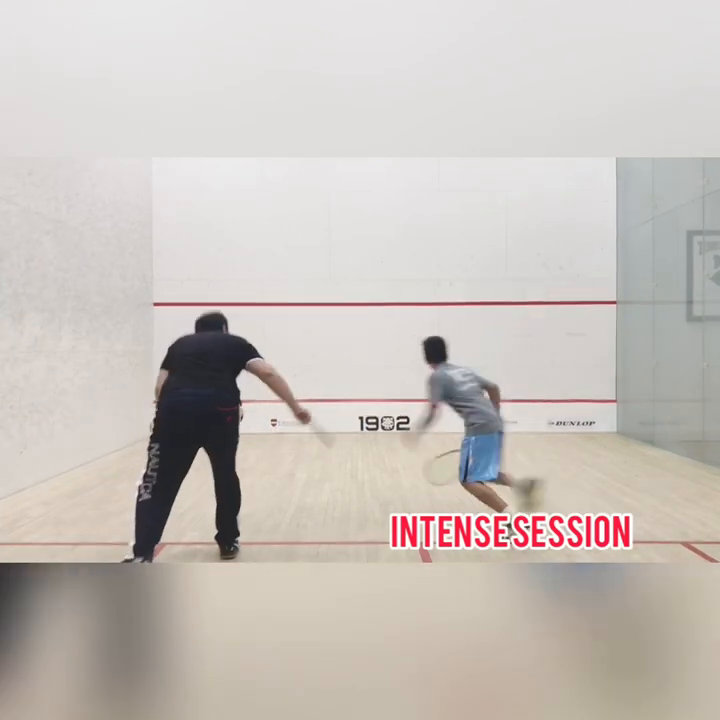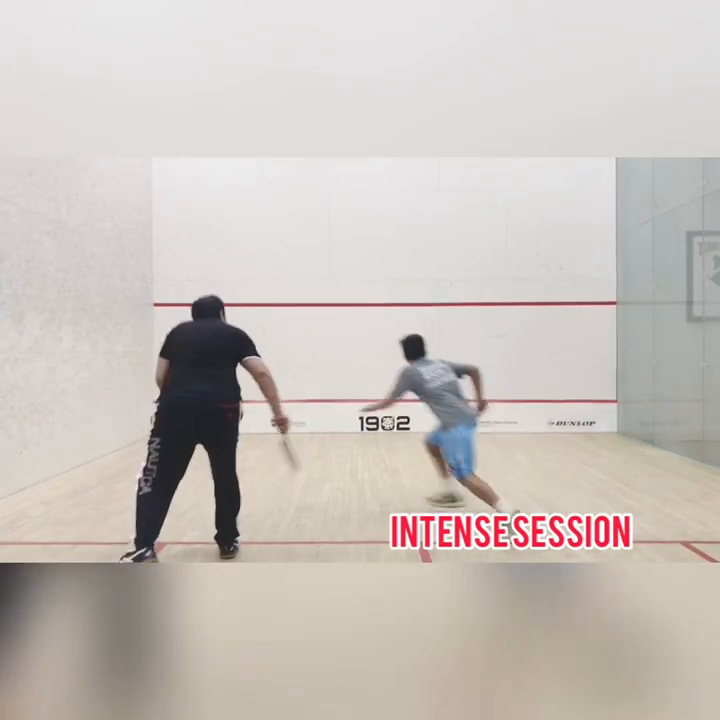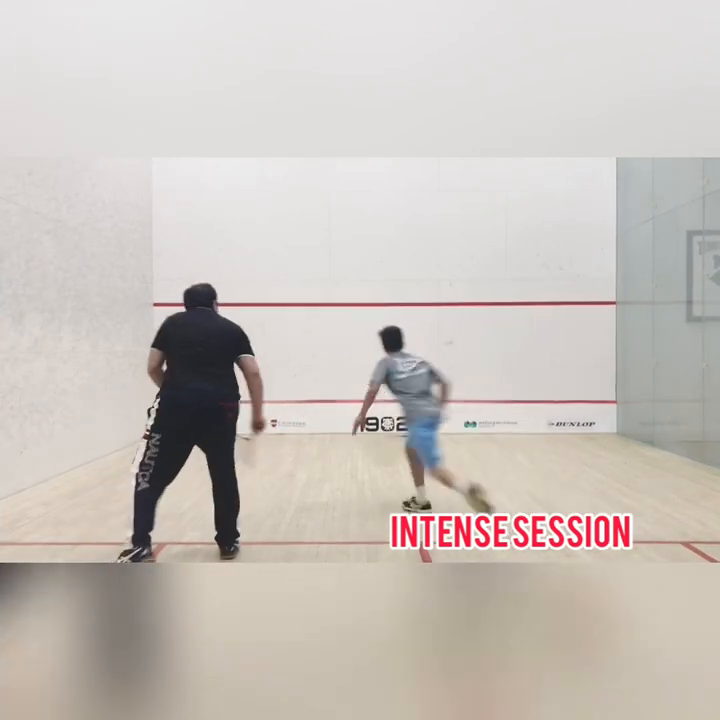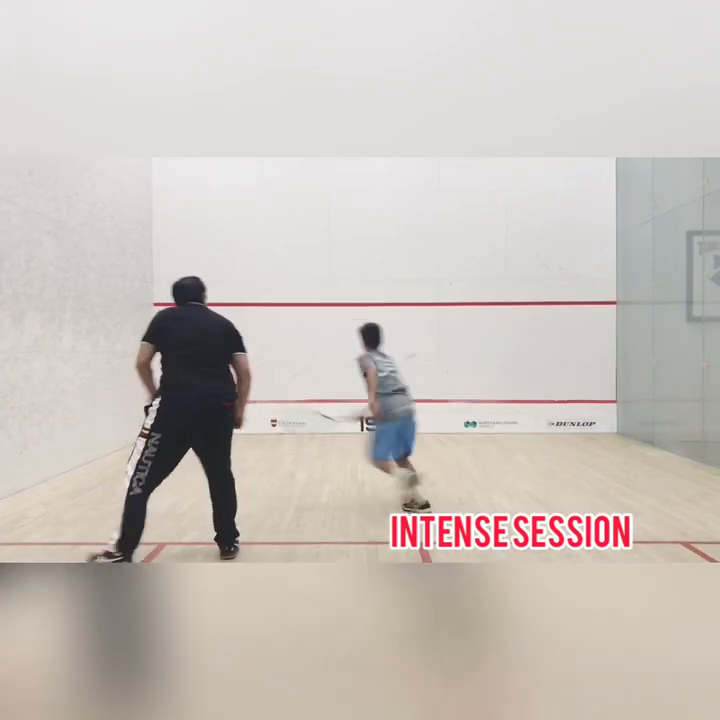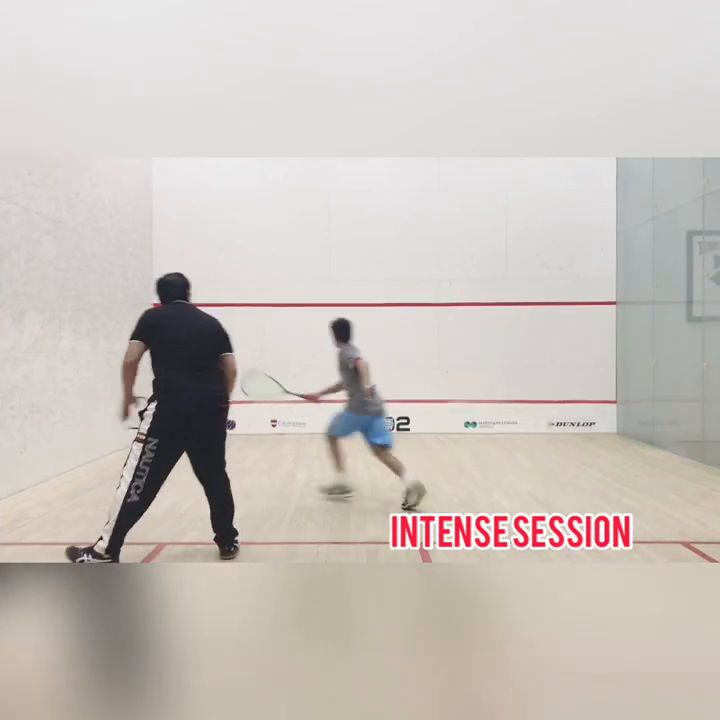
dt=0.1s
person 1, frame 1
left shoulder: (180, 344)
right shoulder: (235, 343)
left elbow: (160, 387)
right elbow: (268, 373)
left wrist: (163, 419)
right wrist: (296, 407)
left hip: (174, 406)
right hip: (220, 408)
left knee: (156, 486)
right knee: (225, 474)
left ankle: (141, 555)
right ankle: (228, 541)
person 1, frame 2
left shoulder: (179, 332)
right shoulder: (235, 334)
left elbow: (162, 377)
right elbow: (261, 373)
right wrist: (278, 412)
left hip: (177, 404)
right hip: (222, 406)
left knee: (155, 480)
right knee: (225, 473)
left ankle: (144, 548)
right ankle: (228, 541)
person 1, frame 3
left shoulder: (172, 323)
right shoulder: (231, 329)
left elbow: (153, 367)
right elbow: (252, 372)
right wrist: (258, 413)
left hip: (176, 401)
right hip: (221, 404)
left knee: (150, 476)
right knee: (224, 474)
left ankle: (140, 546)
right ankle: (228, 541)
person 1, frame 4
left shoulder: (165, 318)
right shoulder: (224, 324)
left elbow: (142, 362)
right elbow: (244, 371)
left wrist: (154, 394)
right wrist: (239, 409)
left hip: (176, 401)
right hip: (219, 403)
left knee: (143, 475)
right knee: (221, 474)
left ankle: (121, 550)
right ankle: (228, 542)
person 1, frame 5
left shoulder: (153, 317)
right shoulder: (211, 323)
left elbow: (130, 361)
right elbow: (230, 371)
left wrist: (128, 397)
right wrist: (220, 405)
left hip: (171, 404)
right hip: (212, 405)
left knee: (139, 479)
right knee: (215, 476)
left ankle: (106, 550)
right ankle: (228, 541)
person 2, frame 1
left shoulder: (437, 377)
right shoulder: (464, 370)
left elbow: (431, 412)
right elbow: (494, 388)
left wrist: (419, 430)
left hip: (481, 429)
right hip: (495, 425)
left knee: (470, 481)
right knee: (490, 474)
right ankle: (522, 485)
person 2, frame 2
left shoulder: (408, 373)
right shoulder: (443, 364)
left elbow: (391, 400)
right elbow: (474, 370)
left wrist: (372, 407)
right wrist: (480, 397)
left hip: (455, 422)
right hip: (467, 417)
left knee: (464, 475)
right knee: (431, 443)
left ankle: (505, 511)
right ankle: (449, 493)
person 2, frame 3
left shoulder: (385, 363)
right shoulder: (420, 361)
left elbow: (373, 389)
right elbow: (444, 384)
left wrist: (361, 416)
left hip: (418, 417)
right hip: (432, 414)
left knee: (433, 467)
right knee: (411, 451)
left ankle: (468, 489)
right ankle: (421, 499)
person 2, frame 4
left shoulder: (365, 358)
right shoulder: (388, 360)
left elbow: (372, 373)
left wrist: (372, 401)
right wrist: (376, 403)
left hip: (388, 414)
right hip: (406, 411)
left knee: (379, 460)
right knee: (400, 458)
left ankle: (404, 475)
right ankle: (418, 499)
person 2, frame 5
left shoulder: (345, 352)
right shoulder: (352, 352)
left elbow: (362, 364)
right elbow: (345, 383)
left wrist: (366, 384)
right wrist: (320, 394)
left hip: (360, 408)
right hip: (375, 408)
left knee: (331, 434)
right knee: (382, 453)
left ankle: (342, 483)
right ankle: (411, 484)
